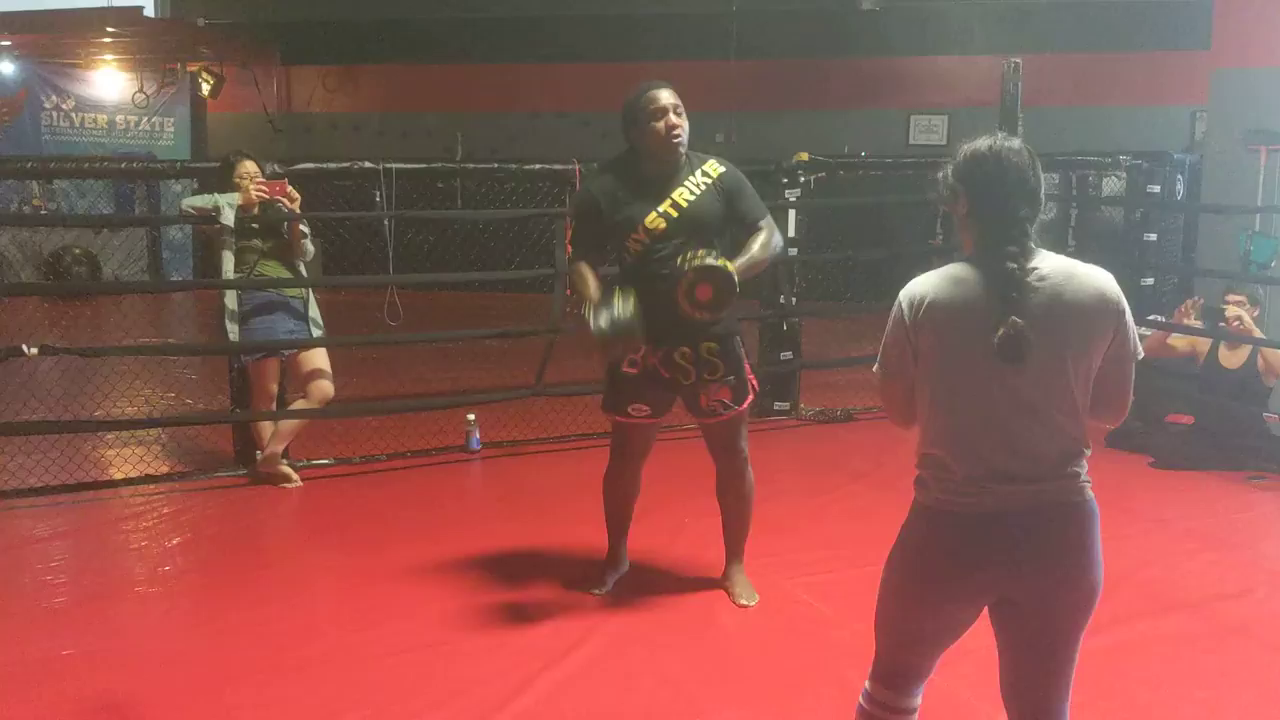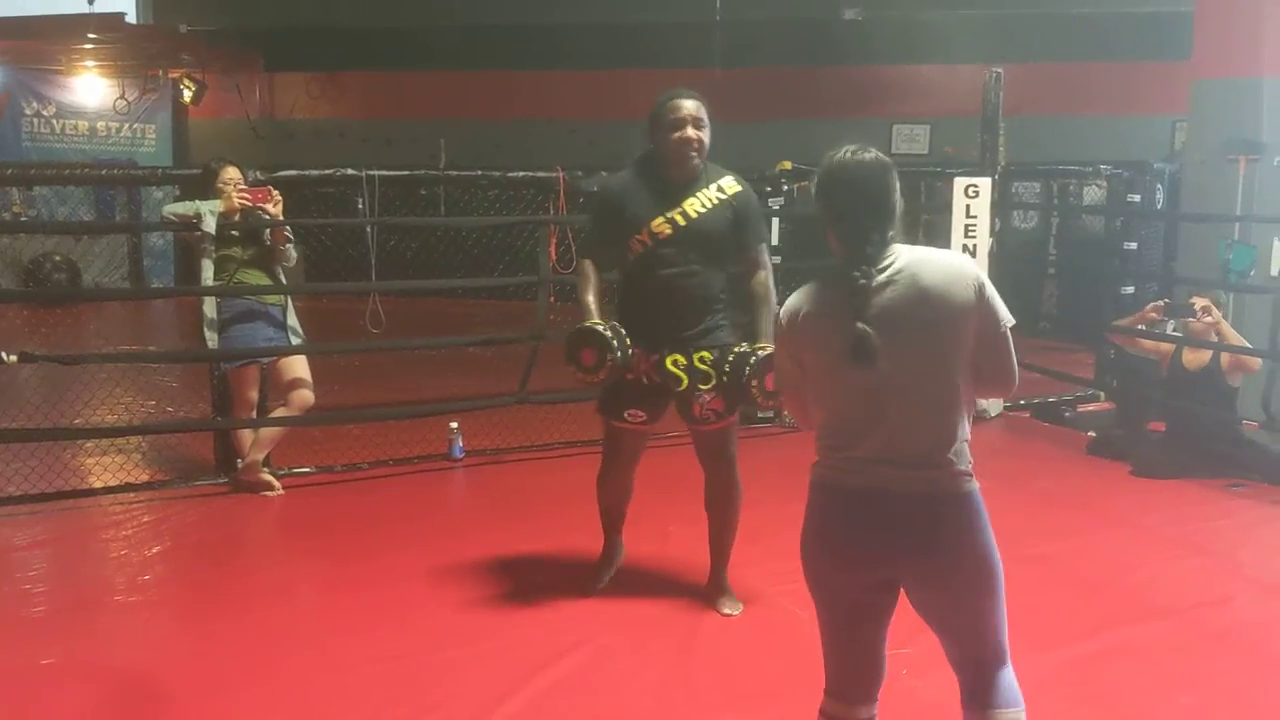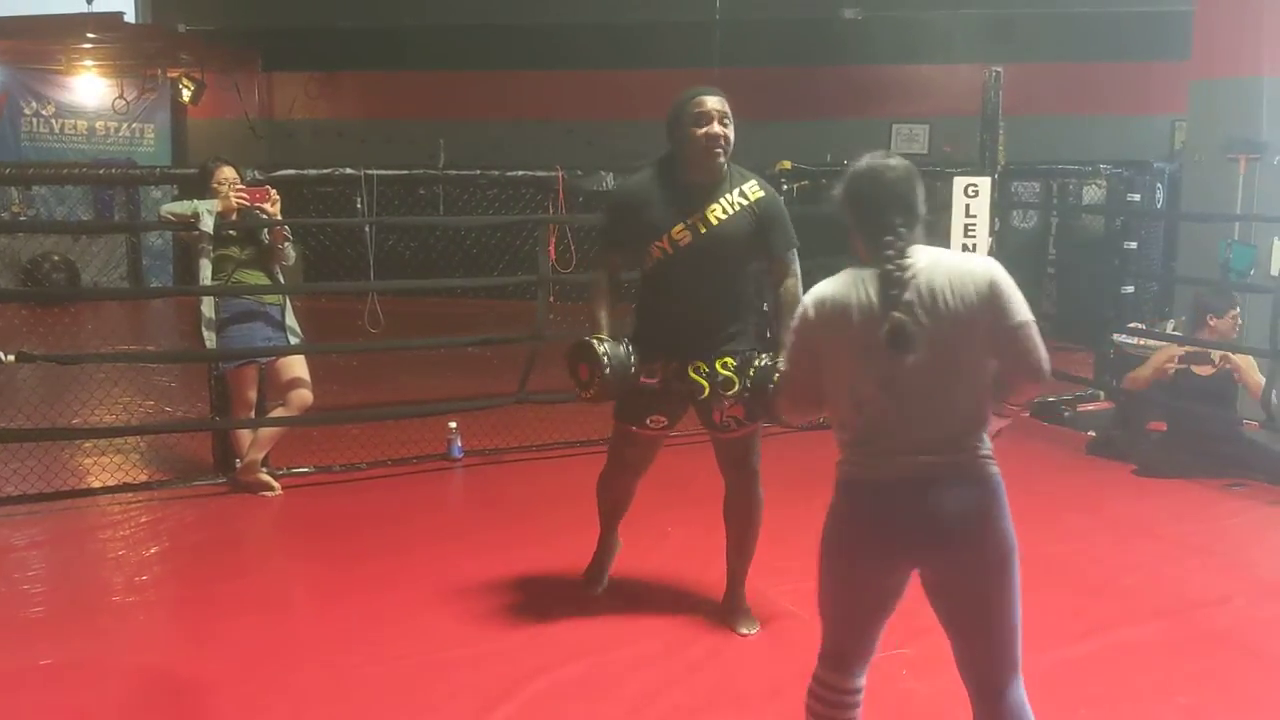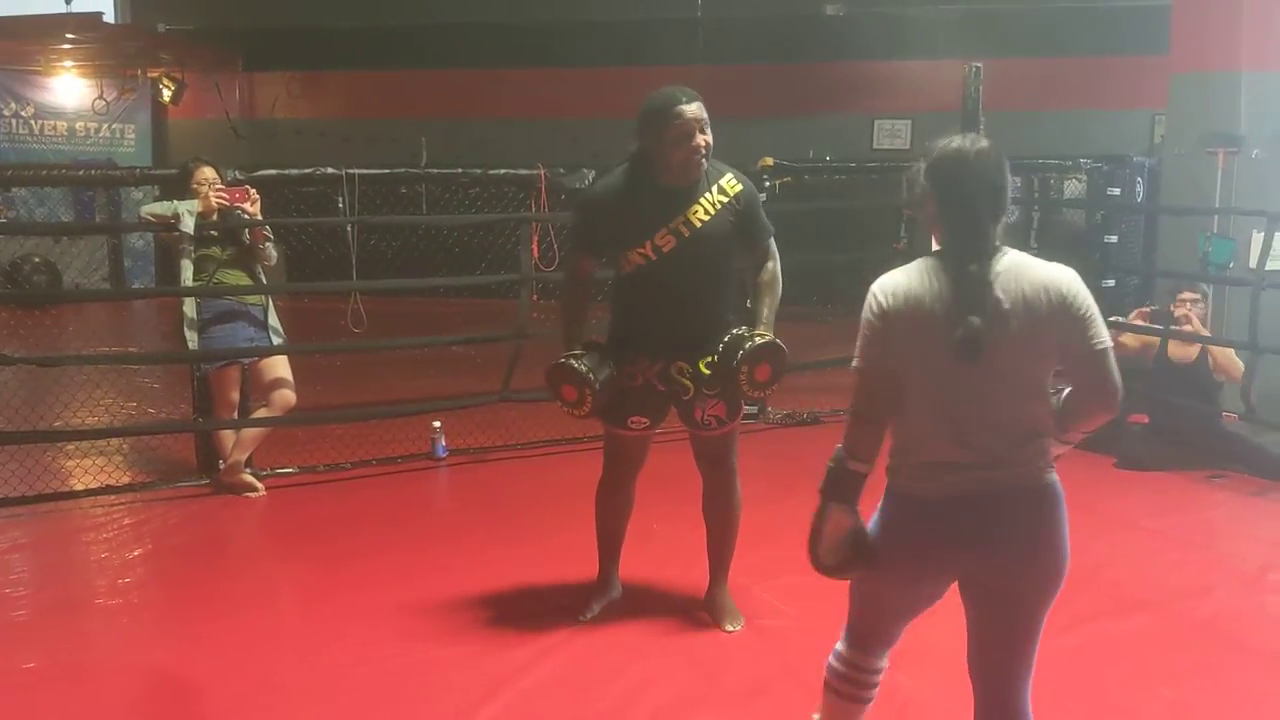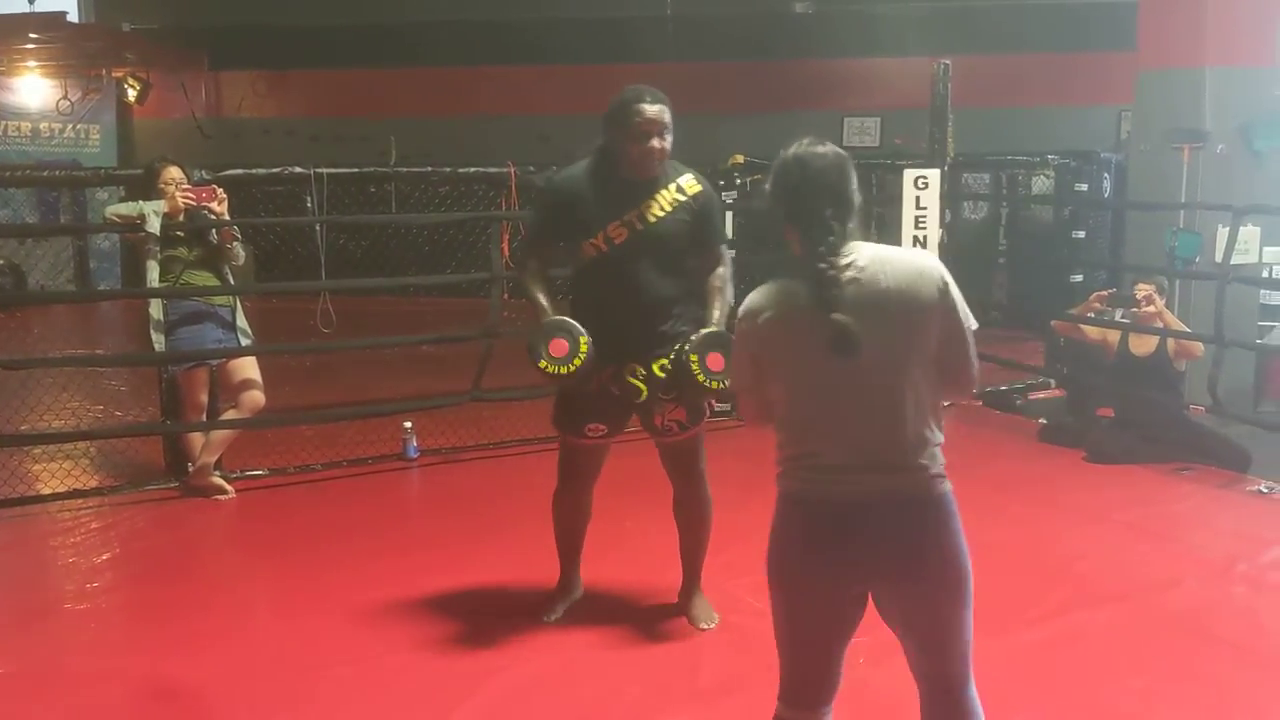
dt=1s
person 1, frame 1
left shoulder: (922, 297)
right shoulder: (1099, 292)
left elbow: (900, 411)
right elbow: (1112, 409)
left hip: (950, 529)
right hip: (1059, 531)
person 1, frame 2
left shoulder: (801, 310)
right shoulder: (961, 276)
left elbow: (803, 412)
right elbow: (1002, 379)
left hip: (844, 516)
right hip: (943, 513)
right knee: (987, 670)
person 1, frame 3
left shoulder: (825, 301)
right shoulder: (980, 274)
left elbow: (795, 403)
right elbow: (1033, 370)
right wrist: (986, 405)
left hip: (867, 507)
right hip: (967, 502)
left knee: (842, 660)
person 1, frame 4
left shoulder: (893, 293)
right shoulder: (1057, 287)
left elbow: (870, 415)
right elbow: (1102, 397)
left wrist: (839, 498)
right wrist: (1050, 430)
left hip: (920, 514)
right hip: (1022, 516)
left knee: (864, 637)
person 1, frame 5
left shoulder: (760, 311)
right shoulder: (924, 273)
left elbow: (757, 413)
right elbow: (960, 380)
left hip: (813, 525)
right hip: (916, 516)
person 2, frame 1
left shoulder: (719, 175)
right shoulder: (605, 189)
left elbow: (770, 238)
right elbow: (582, 260)
left wrist: (731, 273)
right wrist: (597, 308)
left hip: (711, 341)
right hip: (642, 345)
left knee: (732, 454)
right knee: (626, 453)
left ankle: (735, 565)
right ankle: (617, 555)
person 2, frame 2
left shoulder: (734, 192)
right shoulder: (619, 190)
left elbow: (759, 269)
right elbow: (592, 259)
left wrist: (765, 341)
right wrist: (592, 318)
left hip: (708, 347)
right hip: (637, 348)
left knee: (721, 462)
right knee: (619, 457)
left ankle: (719, 577)
right ankle: (611, 549)
person 2, frame 3
left shoulder: (758, 196)
right shoulder: (637, 194)
left elbow: (789, 273)
right elbow: (609, 268)
right wrist: (602, 334)
left hip: (732, 357)
right hip: (655, 355)
left knee: (743, 471)
right knee: (623, 464)
left ankle: (734, 592)
right ankle: (604, 551)
person 2, frame 4
left shoulder: (734, 189)
right shoulder: (609, 197)
left elbow: (765, 260)
right elbow: (580, 274)
left wrist: (763, 329)
right wrist: (574, 346)
left hip: (712, 354)
right hip: (636, 355)
left knee: (720, 469)
right knee: (619, 468)
left ankle: (719, 588)
right ankle: (608, 578)
person 2, frame 5
left shoulder: (694, 190)
right shoulder: (568, 189)
left elbow: (717, 265)
right elbow: (535, 258)
left wrist: (713, 328)
right wrist: (547, 314)
left hip: (672, 355)
right hip: (596, 358)
left knee: (690, 475)
right knee: (576, 476)
left ankle: (691, 586)
right ankle: (570, 581)
person 3, frame 1
left shoulder: (277, 214)
right shoulder: (226, 219)
left elbow: (305, 253)
right elbow: (187, 205)
left wrist: (295, 216)
right wrist: (238, 201)
left hip: (298, 308)
right hip: (259, 308)
left knee: (322, 390)
right knee: (266, 395)
left ankle: (270, 456)
right ankle: (271, 461)
person 3, frame 2
right shoulder: (207, 226)
left elbow: (287, 258)
right elbow: (168, 212)
left wrist: (277, 220)
right wrist: (220, 208)
left hip: (278, 315)
right hip: (239, 316)
left knee: (302, 397)
right knee: (246, 402)
left ankle: (251, 464)
right ankle: (251, 468)
person 3, frame 3
right shoulder: (205, 227)
left elbow: (286, 258)
right elbow: (166, 211)
left wrist: (275, 219)
right wrist: (218, 208)
left hip: (276, 315)
right hip: (237, 316)
left knee: (301, 397)
right knee: (244, 403)
left ankle: (250, 464)
right ankle: (250, 468)
person 3, frame 4
left shoulder: (236, 221)
right shoulder: (185, 227)
left elbow: (268, 258)
right elbow: (146, 212)
left wrist: (256, 219)
right wrist: (198, 208)
left hip: (258, 315)
right hip: (218, 316)
left knee: (283, 397)
right knee: (227, 403)
left ankle: (233, 465)
right ankle: (233, 470)
person 3, frame 5
right shoulder: (152, 227)
left elbow: (236, 258)
right elbow: (111, 213)
left wrist: (223, 218)
right wrist: (163, 208)
left hip: (226, 316)
right hip: (186, 317)
left knee: (253, 399)
right knee: (196, 406)
left ankle: (202, 469)
right ankle: (202, 473)
person 4, frame 1
left shoulder: (1264, 353)
right shoulder: (1203, 344)
right elbow: (1148, 349)
left wrist: (1252, 329)
right wrist: (1176, 324)
left hip: (1250, 443)
right hip: (1203, 437)
right knee: (1162, 450)
person 4, frame 2
left shoulder: (1227, 355)
right shoulder: (1168, 348)
left elbow: (1254, 364)
right elbow: (1114, 334)
left wrist: (1220, 323)
right wrist: (1143, 317)
left hip: (1224, 445)
right hip: (1177, 443)
left knee: (1271, 466)
person 4, frame 3
left shoulder: (1238, 358)
right shoulder: (1171, 353)
right elbow: (1126, 389)
left wrist: (1238, 367)
right wrist: (1159, 368)
left hip: (1227, 442)
right hip: (1181, 443)
right knee: (1147, 457)
person 4, frame 4
left shoulder: (1213, 349)
right shoulder: (1153, 342)
left elbow: (1237, 375)
left wrist: (1198, 331)
left hip: (1208, 436)
right hip: (1161, 435)
right knee: (1130, 450)
person 4, frame 5
left shoulder: (1172, 339)
right shoulder: (1114, 334)
left elbow: (1197, 351)
right elbow: (1059, 325)
left wrist: (1162, 312)
right wrist: (1087, 307)
left hip: (1173, 426)
right hip: (1127, 427)
left knee: (1238, 458)
right knee: (1096, 442)
right ankle: (1180, 456)
